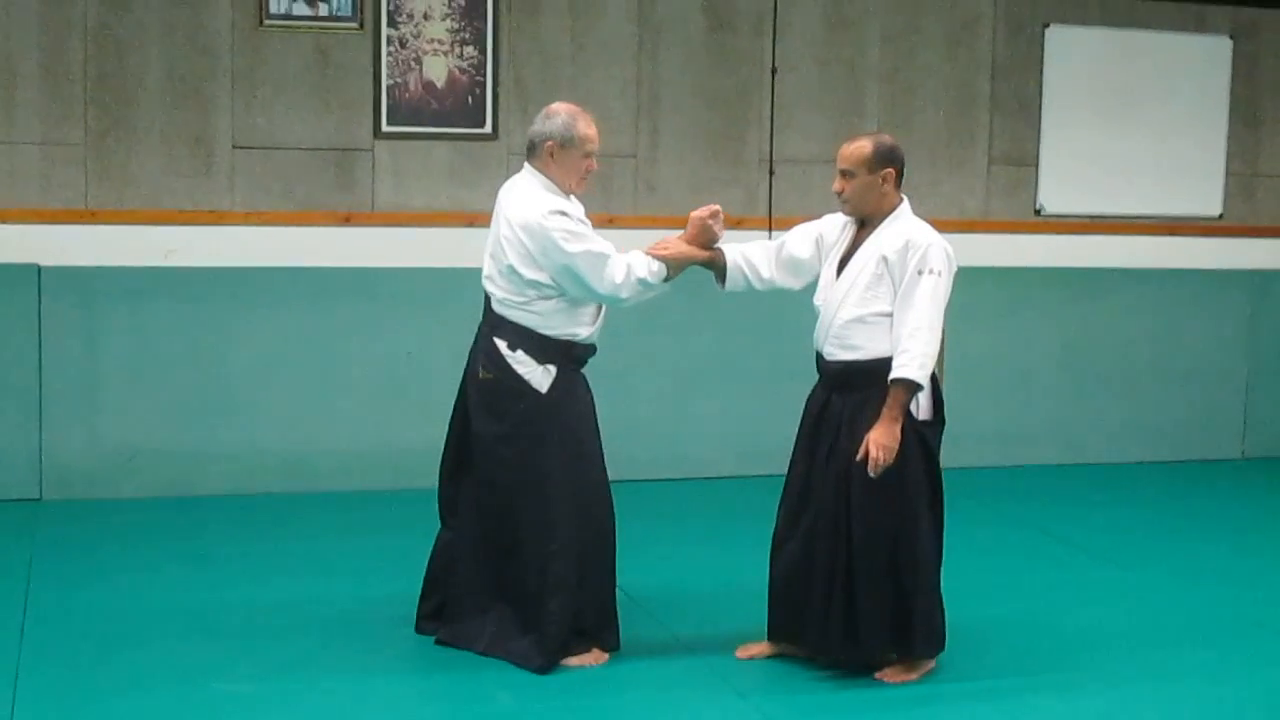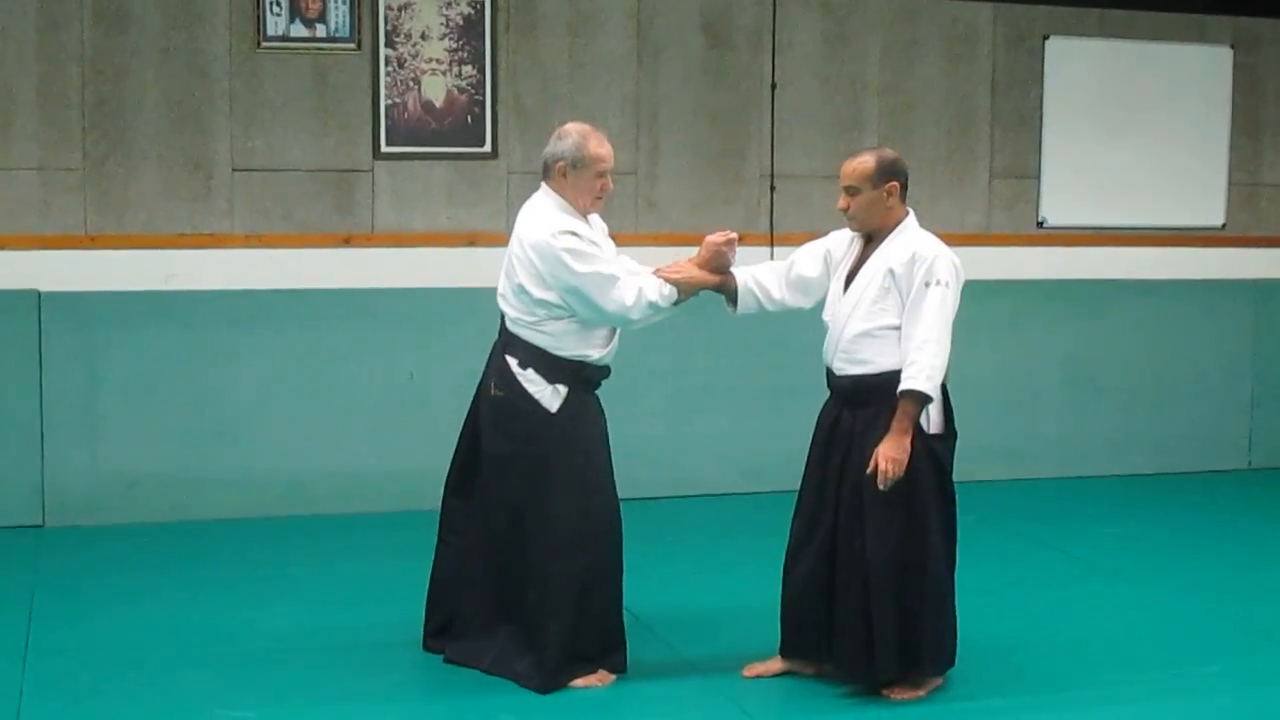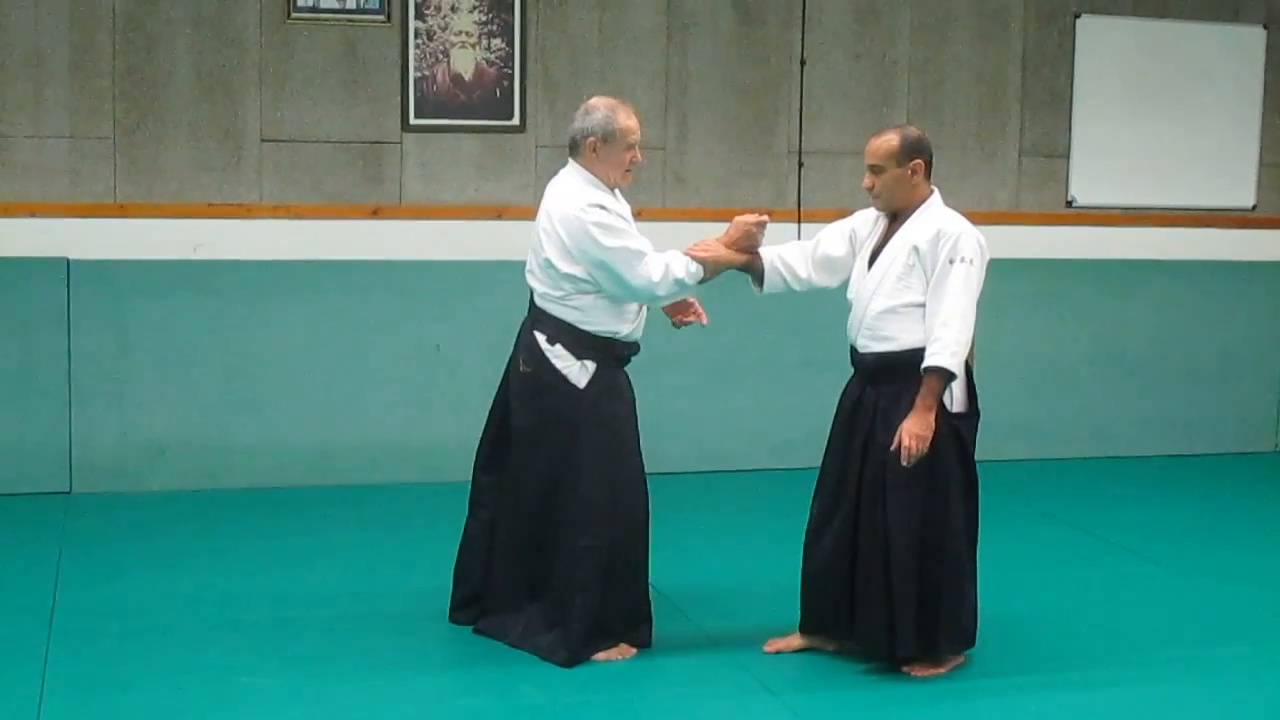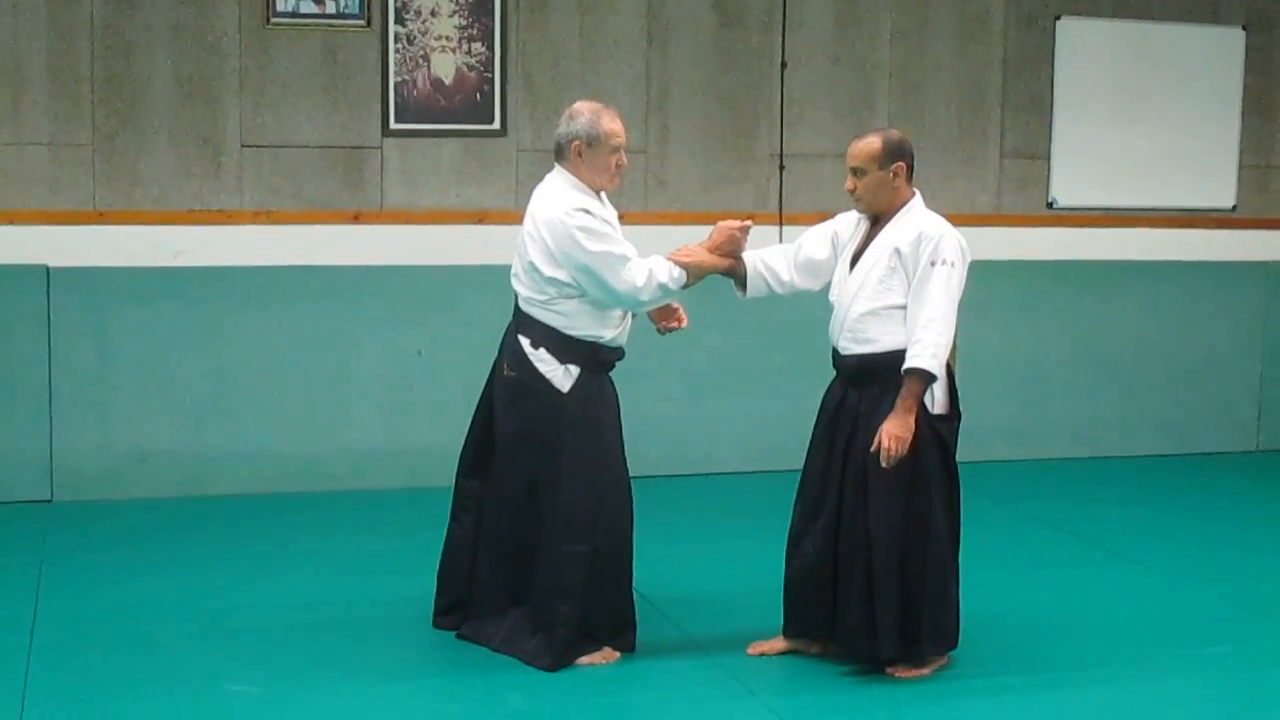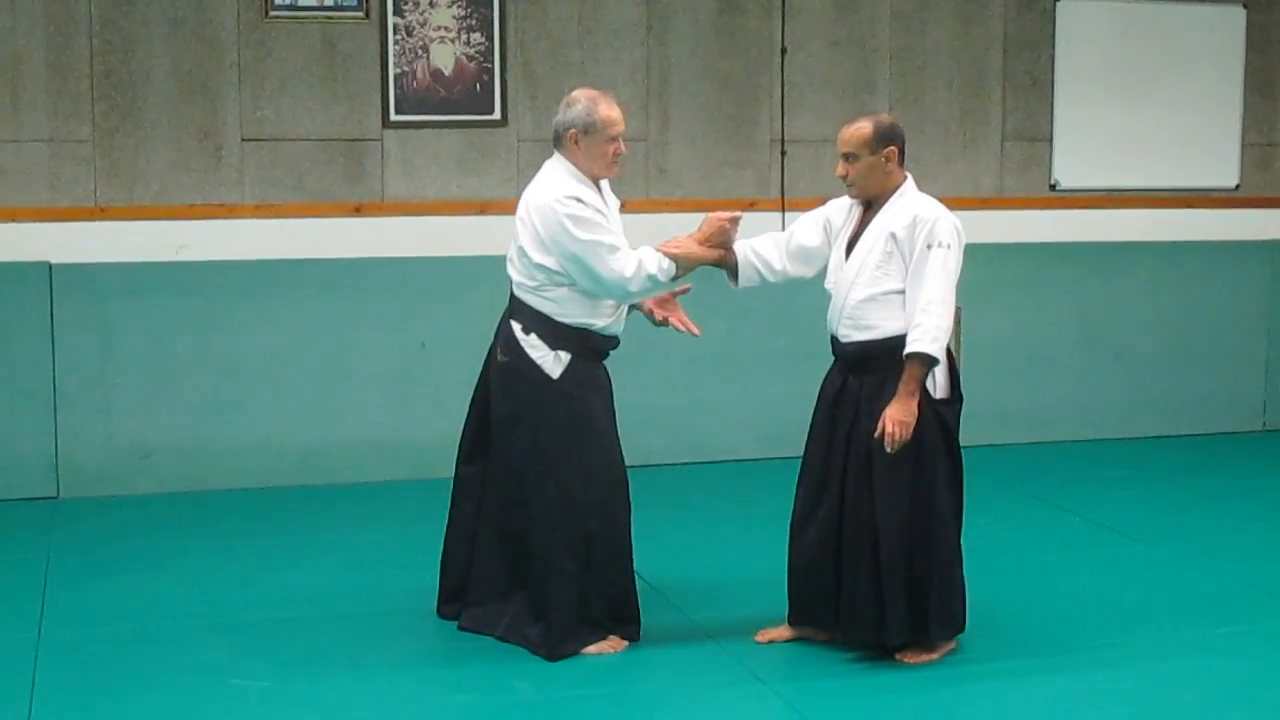
dt=1s
person 1, frame 1
left shoulder: (528, 192)
right shoulder: (542, 216)
left elbow: (589, 266)
right elbow: (613, 280)
left wrist: (670, 252)
right wrist: (685, 249)
left hip: (506, 362)
right hip: (534, 373)
left knee: (488, 489)
right knee: (564, 502)
left ankle: (459, 610)
right ankle: (560, 635)
person 1, frame 2
left shoulder: (569, 214)
right shoulder: (554, 235)
left elbow: (612, 273)
right elbow: (622, 302)
left wrist: (661, 275)
right wrist: (697, 271)
left hip: (520, 383)
right hip: (545, 393)
left knee: (493, 507)
right knee: (573, 523)
left ankle: (466, 628)
right ankle: (565, 656)
person 1, frame 3
left shoulder: (582, 190)
right shoulder: (582, 209)
left elbow: (623, 271)
right elbow: (647, 275)
left wrist: (666, 298)
right wrist: (725, 249)
left hip: (552, 358)
right hip: (574, 369)
left knee: (527, 482)
right knee: (599, 498)
left ankle: (494, 600)
right ankle: (586, 630)
person 1, frame 4
left shoulder: (575, 195)
right shoulder: (567, 213)
left elbow: (609, 278)
right elbow: (631, 282)
left wrist: (652, 302)
right wrist: (708, 254)
left hip: (537, 364)
right hip: (557, 374)
left knee: (511, 488)
right knee: (583, 503)
left ankle: (479, 606)
right ankle: (568, 635)
person 1, frame 5
left shoulder: (585, 184)
right shoulder: (560, 201)
left elbow: (603, 269)
right elbow: (619, 273)
left wrist: (645, 298)
right wrist: (697, 247)
left hip: (539, 354)
right hip: (550, 361)
left knee: (512, 478)
right knee: (581, 491)
left ankle: (485, 595)
right ankle: (574, 624)
person 2, frame 1
left shoulder: (920, 245)
right shoulder: (834, 230)
left elbow: (918, 340)
right elbow: (770, 261)
left wrist: (890, 420)
right wrist: (700, 254)
left hip: (888, 402)
right hip: (833, 396)
left knee: (892, 529)
right knee: (807, 519)
left ankle: (915, 649)
right ankle: (794, 632)
person 2, frame 2
left shoulder: (926, 257)
right shoulder: (842, 246)
left elbow: (926, 352)
right elbow: (780, 281)
left wrist: (900, 433)
right wrist: (711, 279)
left hip: (901, 416)
right hip: (846, 411)
left knee: (903, 546)
right knee: (820, 534)
left ankle: (921, 666)
right ankle: (808, 650)
person 2, frame 3
left shoulder: (951, 235)
right shoulder: (867, 225)
left elbow: (950, 329)
right elbow: (805, 261)
left wrist: (925, 409)
right wrist: (741, 257)
left hip: (923, 393)
right hip: (868, 388)
left knee: (925, 522)
right knee: (841, 511)
left ankle: (940, 644)
right ankle: (829, 625)
person 2, frame 4
left shoulder: (932, 237)
right shoulder: (849, 227)
left elbow: (930, 333)
right elbow: (788, 264)
left wrist: (904, 411)
right wrist: (723, 262)
left hip: (905, 396)
right hip: (849, 390)
left knee: (906, 526)
right knee: (823, 514)
left ankle: (923, 645)
right ankle: (811, 629)
person 2, frame 5
left shoulder: (928, 220)
right shoulder: (842, 213)
left elbow: (930, 315)
right elbow: (785, 251)
left wrist: (907, 395)
right wrist: (716, 252)
left hip: (905, 379)
right hip: (849, 377)
left knee: (911, 510)
right knee: (825, 500)
left ankle: (931, 630)
right ankle: (817, 615)
